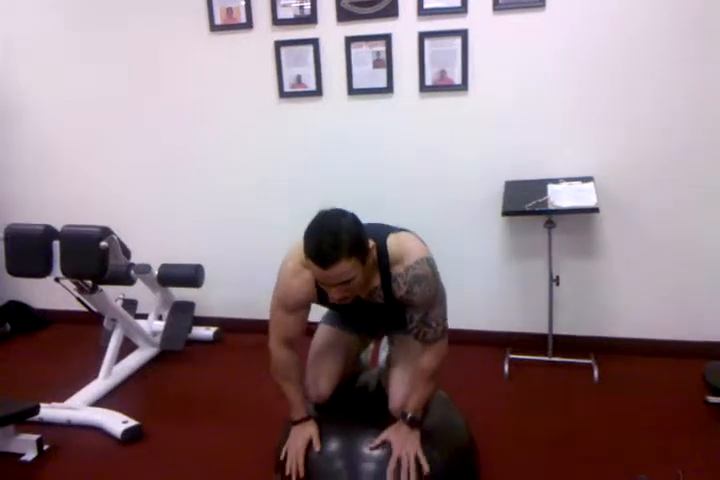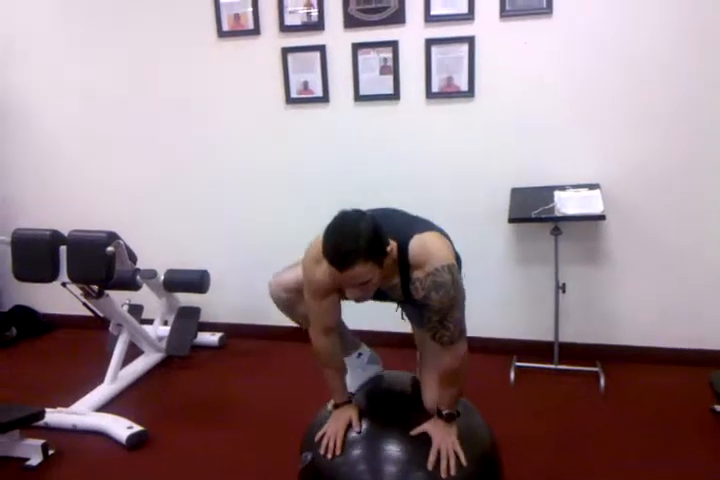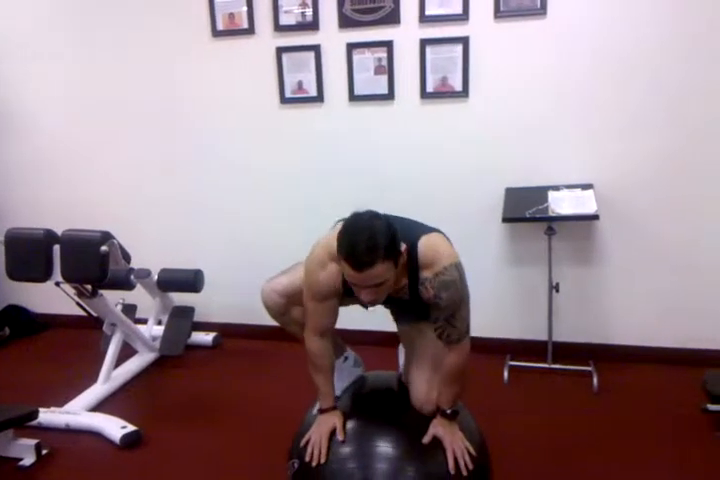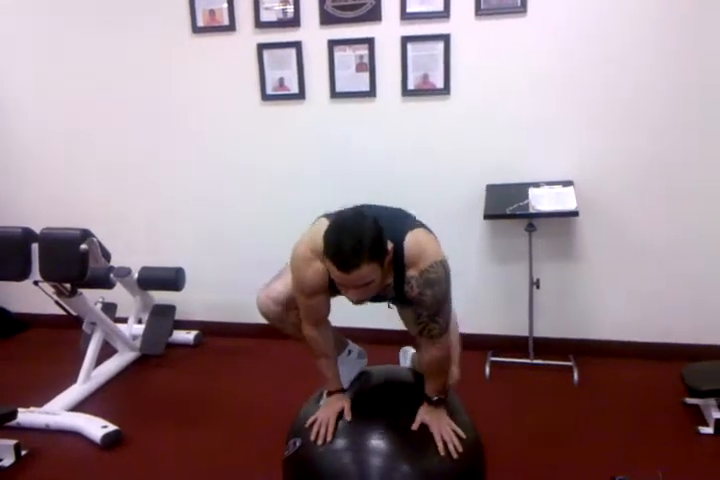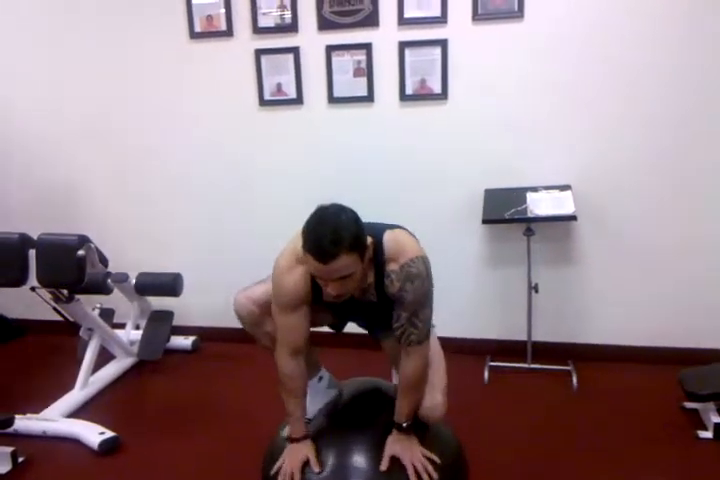
dt=1s
person 1, frame 1
left shoulder: (412, 267)
right shoulder: (296, 272)
left elbow: (434, 346)
right elbow: (281, 346)
left wrist: (409, 422)
right wrist: (300, 419)
left hip: (407, 310)
right hip: (350, 312)
left knee: (401, 406)
right knee: (318, 393)
left ankle: (392, 364)
right ankle: (354, 364)
person 1, frame 2
left shoulder: (433, 266)
right shoulder: (319, 260)
left elbow: (453, 349)
right elbow: (323, 333)
left wrist: (445, 417)
right wrist: (341, 403)
left hip: (421, 286)
right hip: (375, 272)
left knee: (435, 403)
right knee: (281, 288)
left ankle: (427, 366)
right ankle: (360, 360)
person 1, frame 3
left shoulder: (439, 266)
right shoulder: (324, 259)
left elbow: (456, 345)
right elbow: (317, 335)
left wrist: (446, 416)
right wrist: (327, 408)
left hip: (418, 299)
left knee: (427, 403)
right knee: (274, 295)
left ankle: (410, 361)
right ankle: (344, 362)
person 1, frame 4
left shoulder: (425, 264)
right shoulder: (309, 254)
left elbow: (435, 342)
right elbow: (314, 325)
left wrist: (434, 404)
right wrist: (335, 391)
left hip: (408, 278)
left knee: (448, 374)
right knee: (270, 303)
left ankle: (415, 362)
right ankle: (347, 357)
person 1, frame 5
left shoulder: (406, 263)
right shoulder: (291, 266)
left elbow: (414, 353)
right elbow: (290, 353)
left wrist: (402, 431)
right wrist: (298, 436)
left hip: (393, 311)
right hip: (331, 309)
left knee: (432, 408)
right knee: (247, 304)
left ankle: (404, 381)
right ankle: (319, 385)
